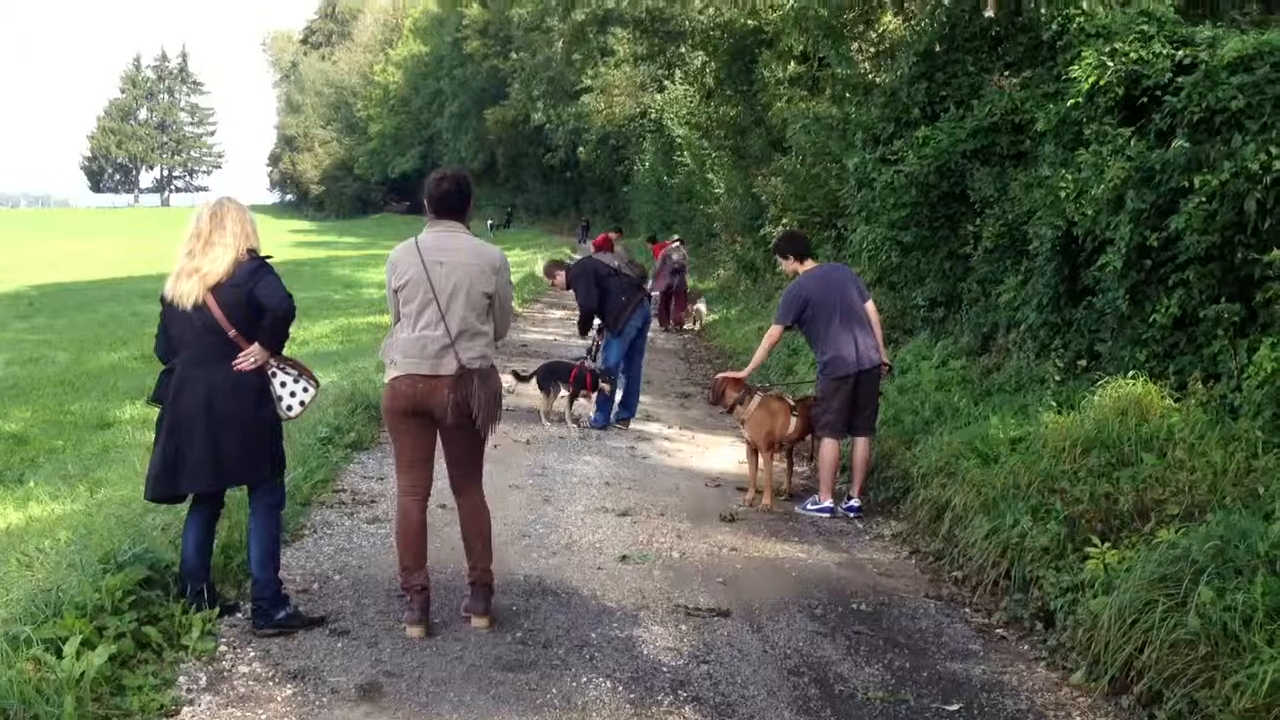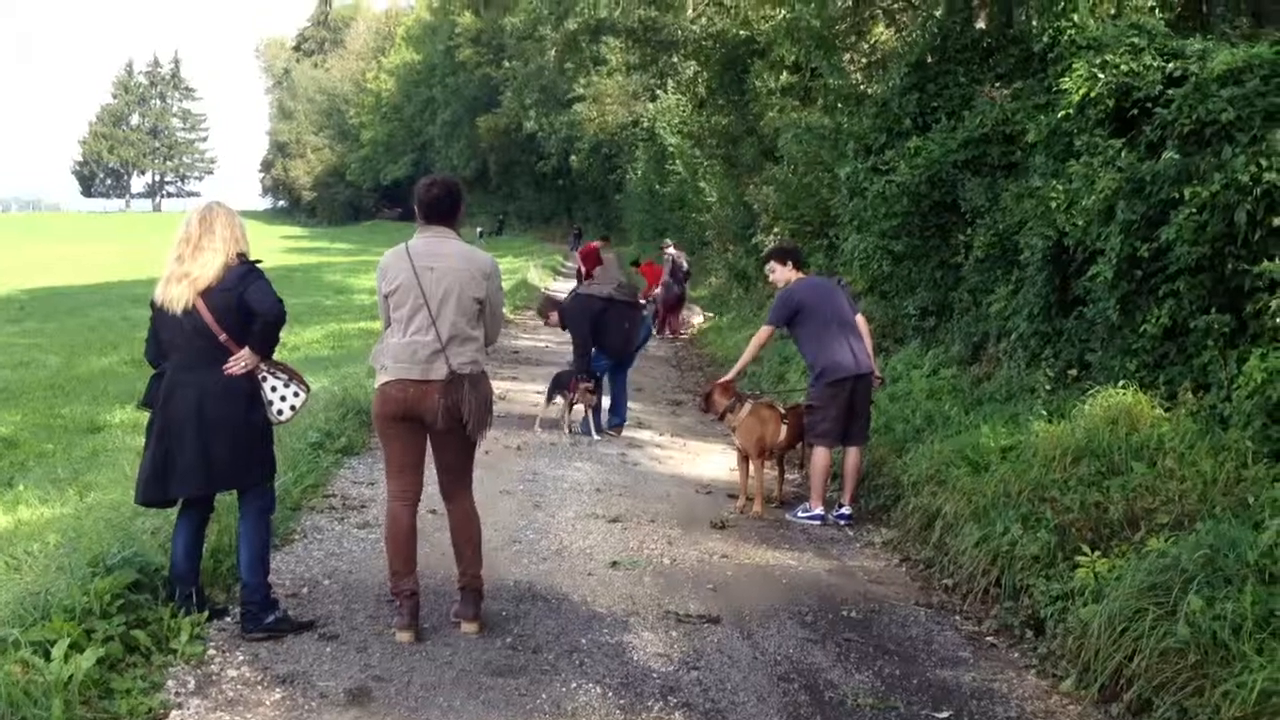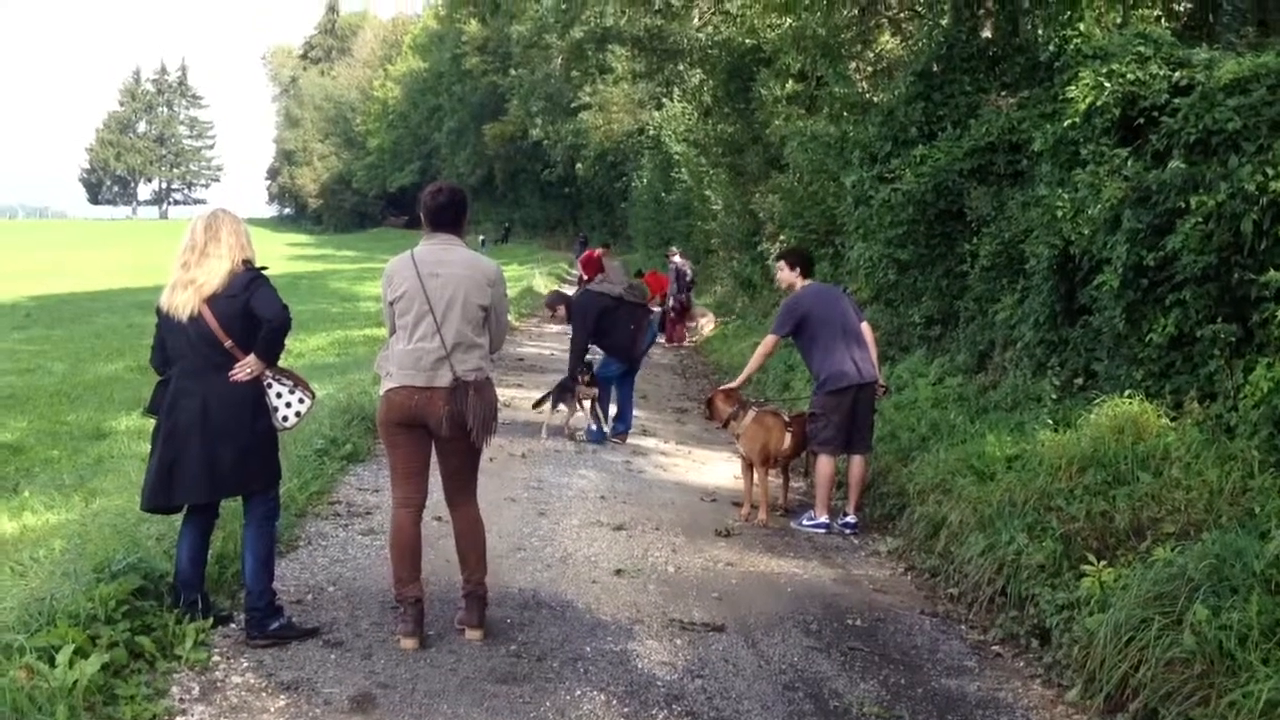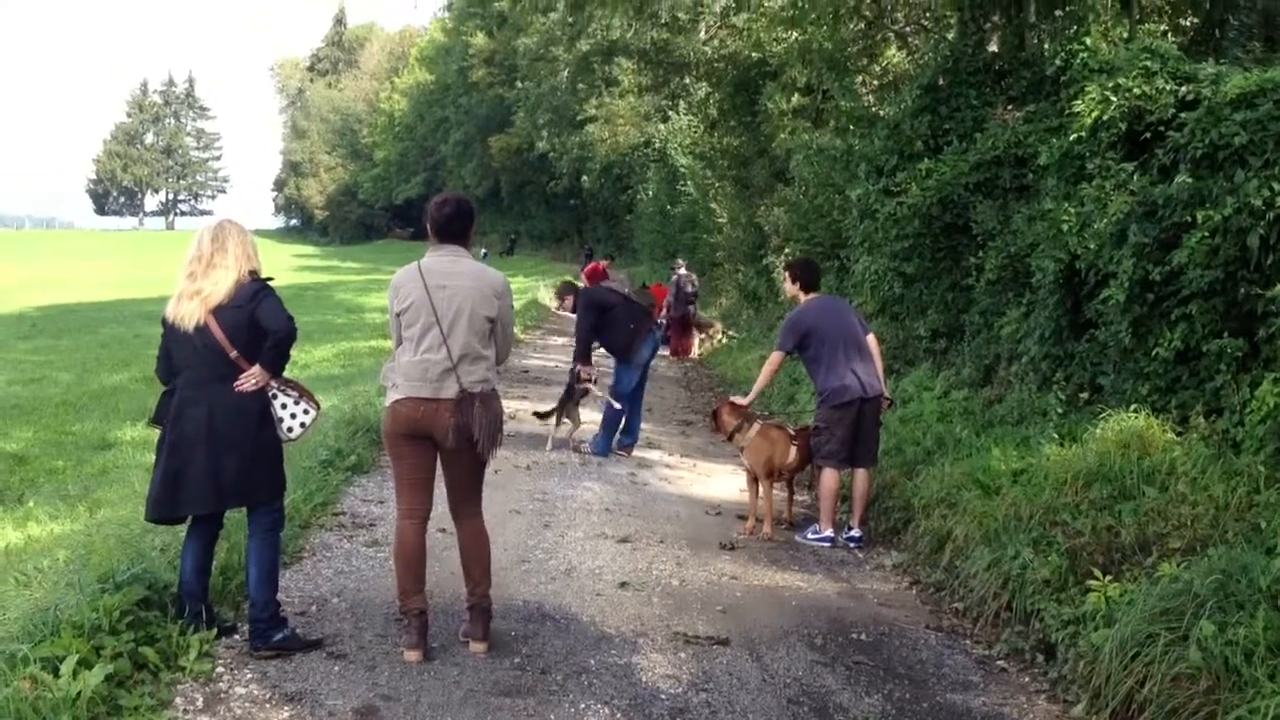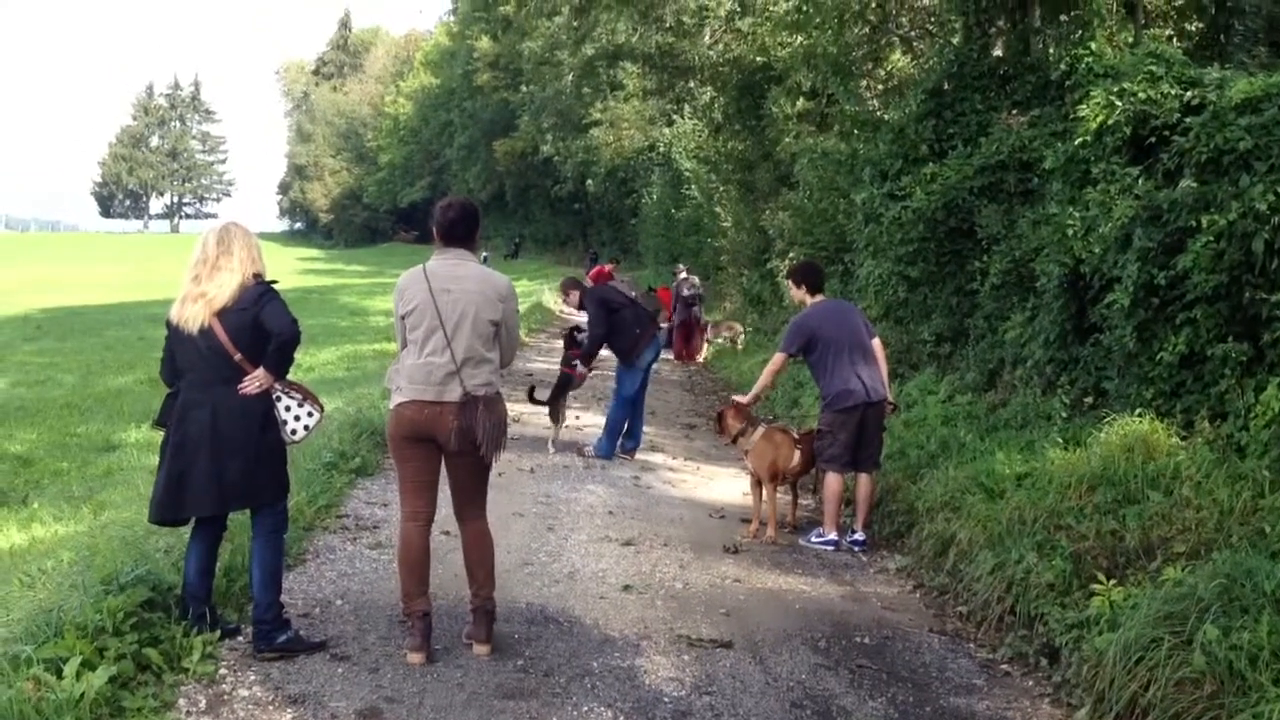
dt=0.4s
person 1, frame 1
left shoulder: (401, 256)
right shoulder: (490, 258)
left elbow: (396, 320)
right elbow: (501, 327)
left hip: (407, 380)
right hip: (467, 382)
left knee: (411, 490)
right knee: (469, 489)
left ankle: (416, 601)
right ankle: (480, 594)
person 1, frame 2
left shoulder: (392, 261)
right shoulder: (481, 264)
left elbow: (386, 325)
right elbow: (491, 333)
left hip: (398, 385)
right hip: (458, 387)
left knee: (401, 496)
right knee: (459, 494)
left ankle: (405, 605)
right ankle: (470, 598)
person 1, frame 3
left shoulder: (397, 268)
right shoulder: (486, 271)
left elbow: (392, 331)
right elbow: (496, 340)
left hip: (402, 391)
right hip: (463, 394)
left knee: (406, 502)
right knee: (464, 500)
left ankle: (409, 613)
right ankle: (474, 606)
person 1, frame 4
left shoulder: (404, 279)
right shoulder: (493, 283)
left elbow: (397, 343)
right elbow: (502, 352)
left hip: (409, 403)
right hip: (468, 406)
left knee: (411, 514)
right knee: (469, 513)
left ankle: (414, 625)
right ankle: (478, 618)
person 1, frame 5
left shoulder: (409, 282)
right shoulder: (498, 286)
left elbow: (402, 345)
right elbow: (507, 355)
left hip: (412, 406)
right hip: (472, 409)
left knee: (415, 516)
right knee: (473, 515)
left ankle: (418, 627)
right ankle: (482, 621)
person 2, frame 1
left shoulder: (177, 283)
right shoulder: (250, 270)
left elbow: (164, 350)
right elbow: (281, 307)
right wrist: (266, 347)
left hip: (191, 404)
right hip: (241, 404)
left knee: (204, 499)
right knee: (265, 500)
left ankle: (196, 596)
right ankle: (268, 607)
person 2, frame 2
left shoulder: (167, 287)
right shoulder: (239, 275)
left elbow: (154, 354)
right elbow: (272, 312)
right wrist: (257, 352)
left hip: (181, 408)
right hip: (231, 408)
left knee: (194, 502)
right knee: (255, 504)
left ankle: (185, 600)
right ankle: (257, 612)
person 2, frame 3
left shoulder: (173, 294)
right shoulder: (246, 281)
left elbow: (160, 361)
right elbow: (277, 317)
right wrist: (262, 358)
left hip: (187, 415)
right hip: (237, 414)
left knee: (199, 508)
right knee: (260, 510)
left ankle: (189, 606)
right ankle: (262, 618)
person 2, frame 4
left shoulder: (179, 304)
right shoulder: (251, 293)
left elbow: (165, 371)
right elbow: (283, 329)
right wrist: (267, 369)
left hip: (191, 426)
right hip: (242, 425)
left knee: (204, 519)
right knee: (264, 521)
left ankle: (193, 617)
right ankle: (266, 630)
person 2, frame 5
left shoulder: (183, 307)
right shoulder: (256, 295)
left elbow: (169, 373)
right elbow: (287, 332)
right wrist: (271, 371)
left hip: (195, 427)
right hip: (245, 427)
left knee: (207, 521)
right knee: (267, 523)
left ankle: (197, 618)
right ankle: (269, 631)
person 3, frame 1
left shoulder: (797, 290)
right shoulder: (844, 272)
left elbow: (773, 336)
right elbow: (872, 312)
left wrist: (745, 372)
right wrist: (882, 353)
left hip: (837, 366)
right hip: (869, 362)
left knee: (829, 433)
right knee: (862, 433)
left ankle: (825, 500)
right ankle: (854, 499)
person 3, frame 2
left shoulder: (789, 294)
right shoulder: (831, 285)
left elbow: (761, 338)
right elbow: (861, 323)
left wrist: (733, 373)
right wrist: (873, 366)
left hip: (831, 373)
right hip: (861, 369)
left knee: (822, 440)
right knee: (854, 441)
left ankle: (815, 507)
right ankle: (845, 507)
person 3, frame 3
left shoulder: (795, 302)
right shoulder: (838, 293)
left elbow: (766, 348)
right elbow: (867, 332)
left wrist: (739, 381)
right wrist: (877, 375)
left hip: (835, 381)
right hip: (865, 378)
left knee: (826, 449)
right knee: (858, 449)
left ankle: (820, 516)
right ankle: (850, 516)
person 3, frame 4
left shoulder: (798, 318)
right shoulder: (843, 305)
left elbow: (773, 364)
right elbow: (872, 344)
left wrist: (749, 398)
right wrist: (883, 388)
left hip: (838, 395)
right hip: (870, 392)
left knee: (830, 463)
right knee: (862, 463)
left ankle: (825, 530)
right ankle: (855, 529)
person 3, frame 5
left shoulder: (804, 321)
right shoulder: (850, 308)
left elbow: (775, 366)
right elbow: (878, 349)
left wrist: (749, 398)
right wrist: (887, 392)
left hip: (843, 400)
right hip: (874, 396)
left knee: (833, 467)
right knee: (865, 468)
left ankle: (828, 534)
right ankle: (858, 533)
